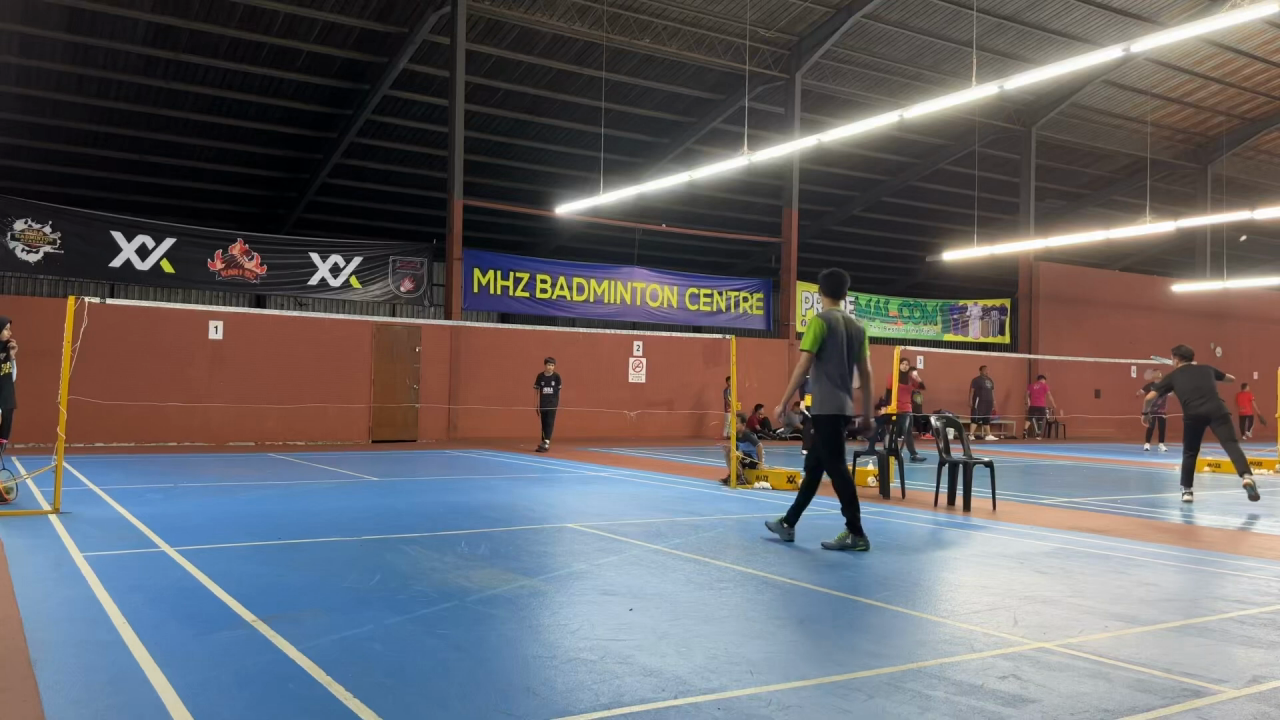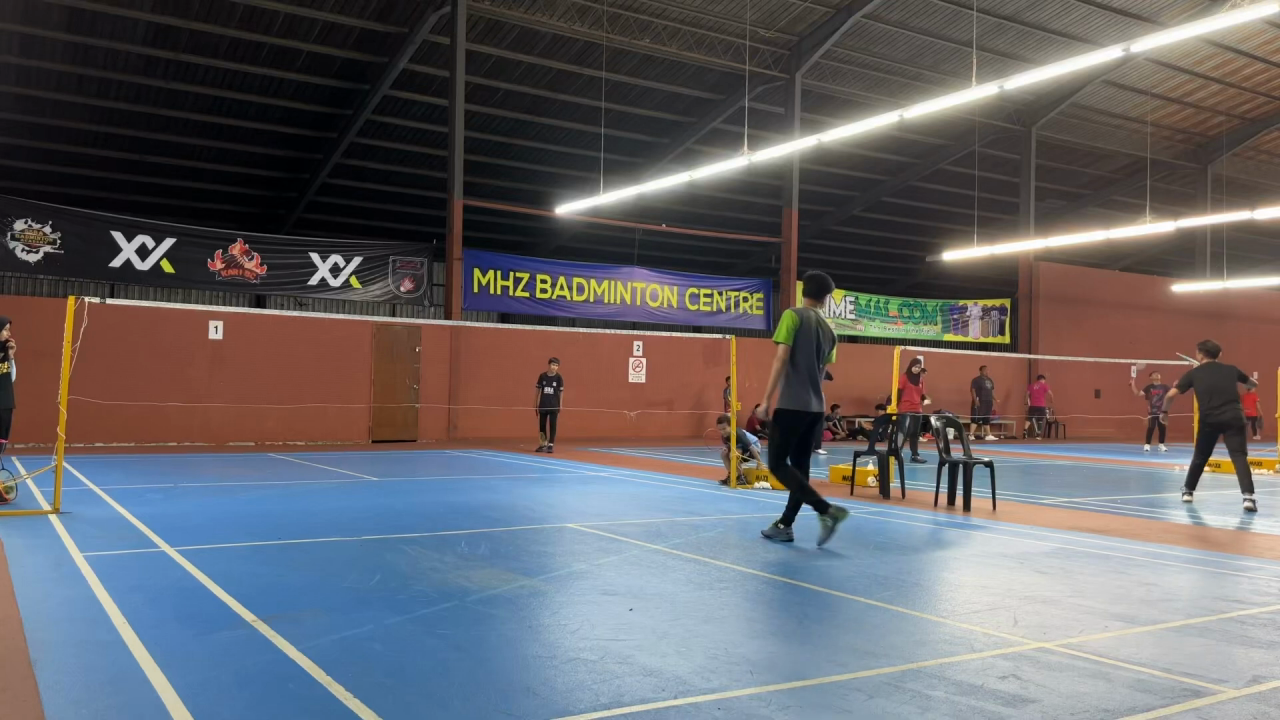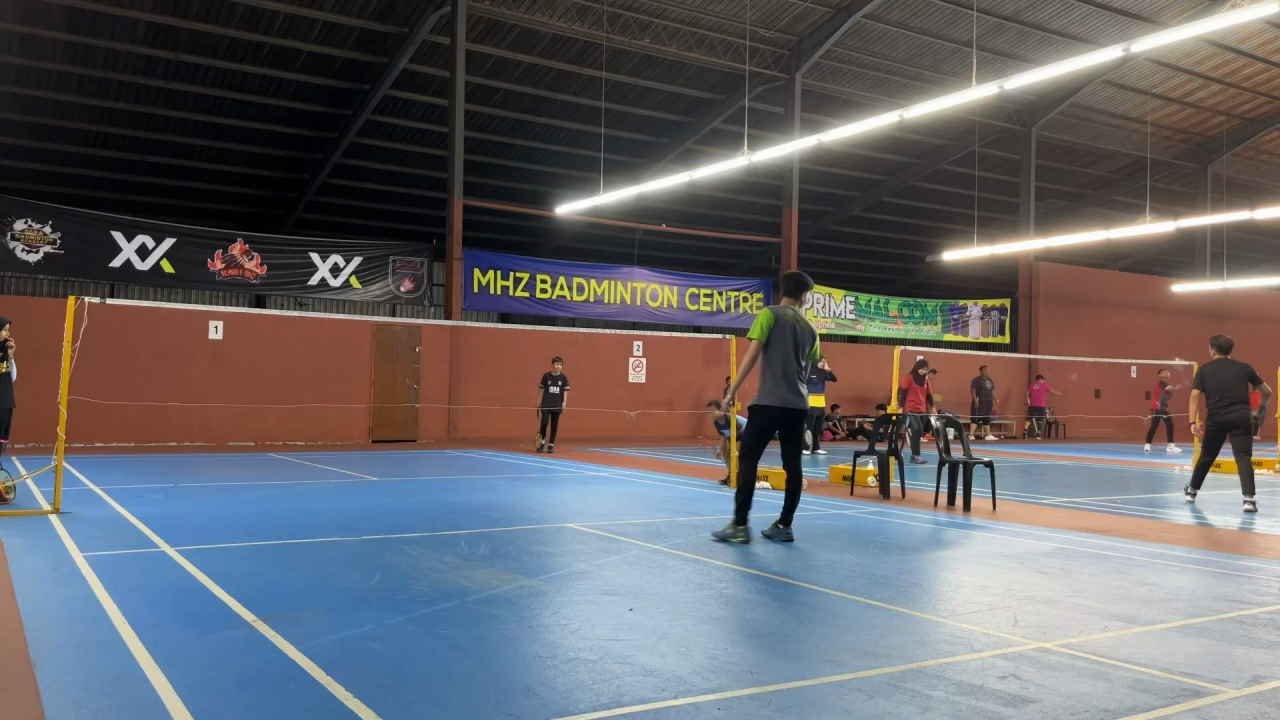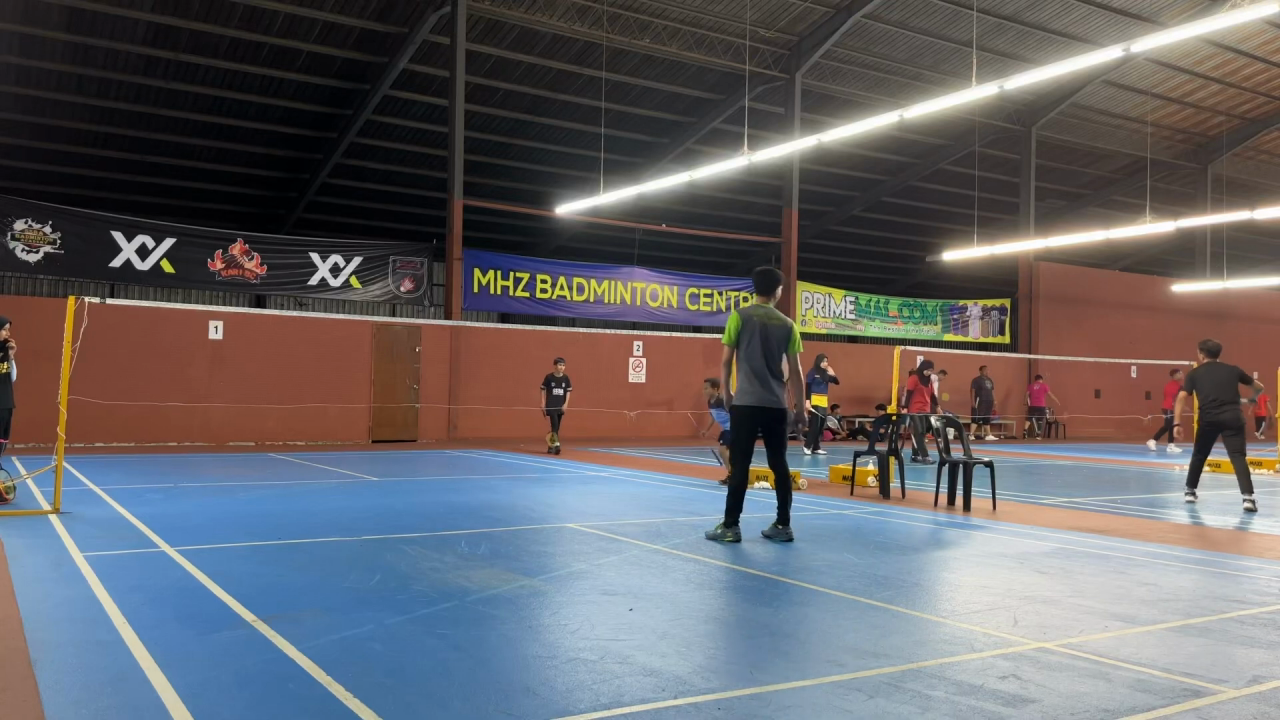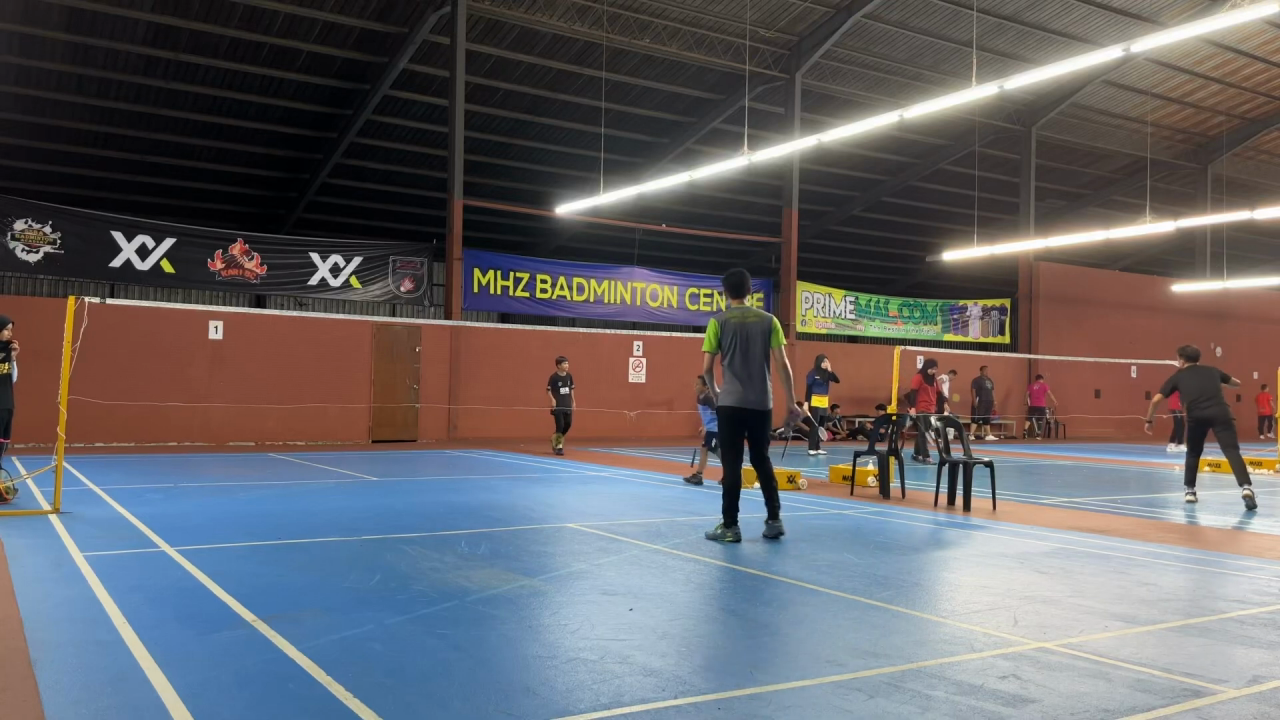
dt=0.3s
person 1, frame 1
left shoulder: (820, 320)
right shoulder: (857, 326)
left elbow: (804, 366)
right elbow: (865, 373)
left wrist: (783, 402)
right wrist: (866, 412)
left hip: (827, 409)
right hip: (844, 408)
left knee: (836, 469)
right knee: (813, 466)
left ankle: (856, 534)
right ankle: (788, 523)
person 1, frame 2
left shoulder: (793, 316)
right shoulder: (828, 329)
left elbow: (781, 359)
left wrist: (767, 399)
left hip: (791, 405)
right hip: (816, 408)
left knee: (778, 464)
right knee: (800, 465)
left ankle: (827, 510)
right ankle: (784, 524)
person 1, frame 3
left shoulder: (769, 314)
right shoulder: (810, 328)
left elbow: (752, 356)
left wrist: (732, 391)
left hip: (770, 402)
right hip: (799, 406)
left knee: (748, 461)
right knee: (793, 466)
left ankle: (739, 525)
right ankle: (784, 525)
person 1, frame 4
left shoulder: (739, 316)
right shoulder: (787, 324)
left elbow: (726, 360)
right elbow: (795, 371)
left wrist: (727, 392)
right wrist: (800, 405)
left hip: (747, 402)
right hip: (777, 405)
left knee: (739, 465)
right knee: (779, 465)
left ankle: (731, 525)
right ankle: (783, 525)
person 1, frame 5
left shoulder: (718, 322)
right shoulder: (768, 321)
left elbow: (707, 367)
right elbow: (782, 365)
left wrist: (715, 391)
right wrist: (791, 402)
left hip: (731, 403)
right hip: (761, 404)
left knee: (732, 465)
right knee: (762, 461)
left ankle: (730, 525)
right ankle: (774, 520)
